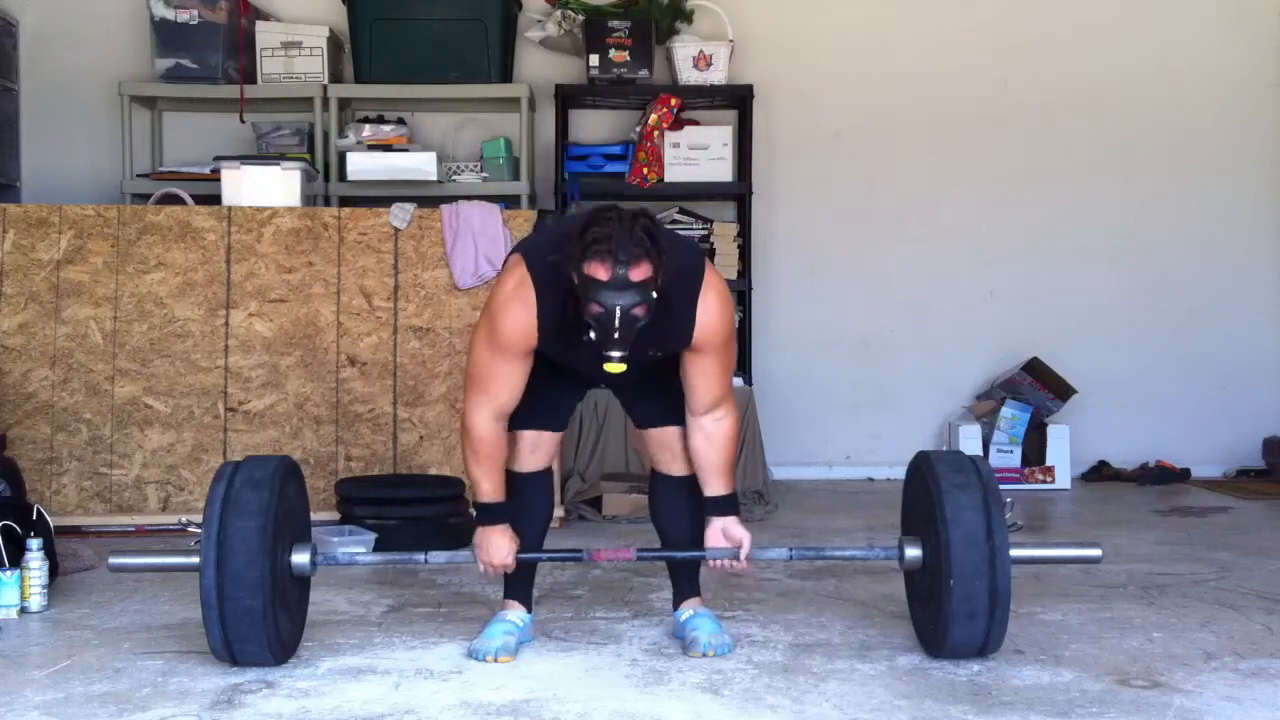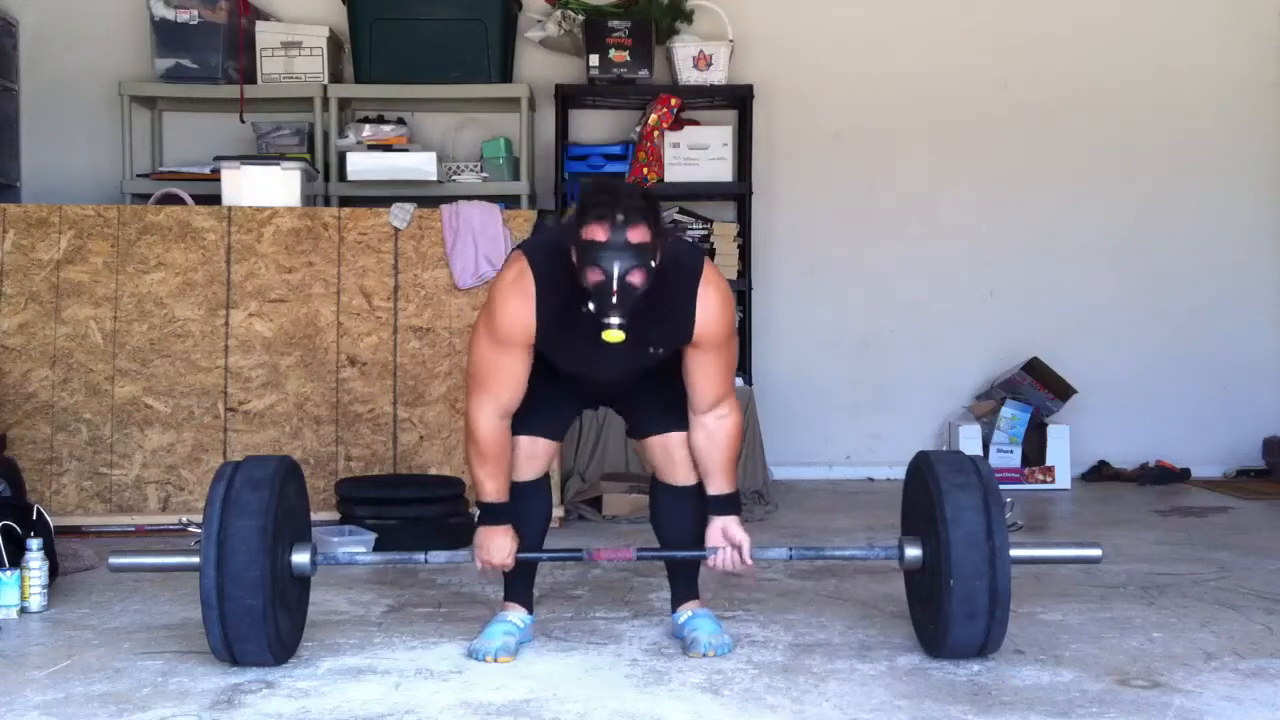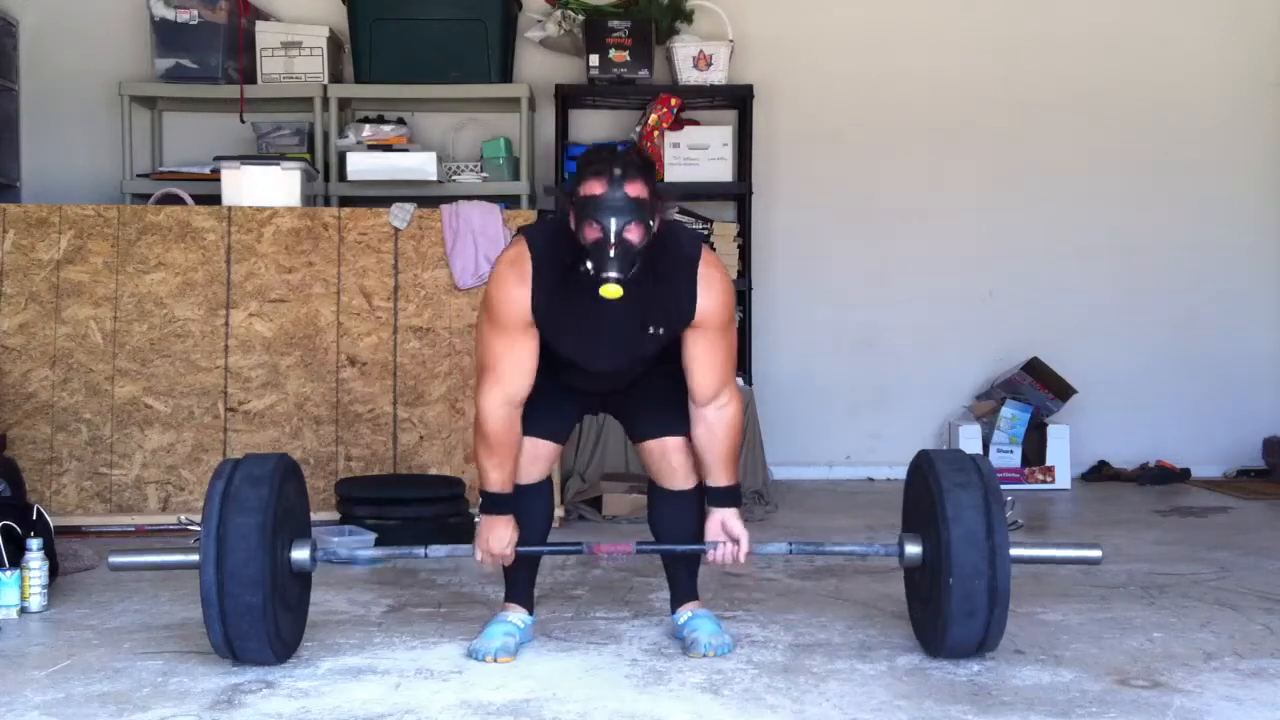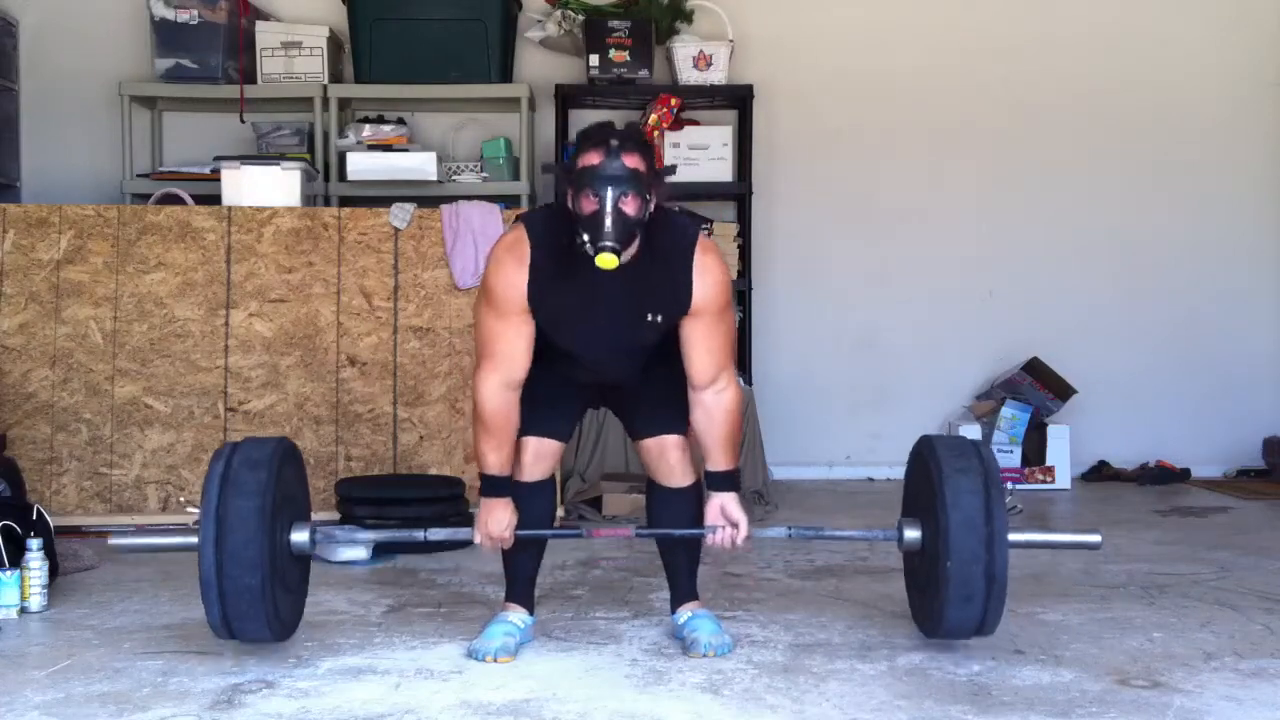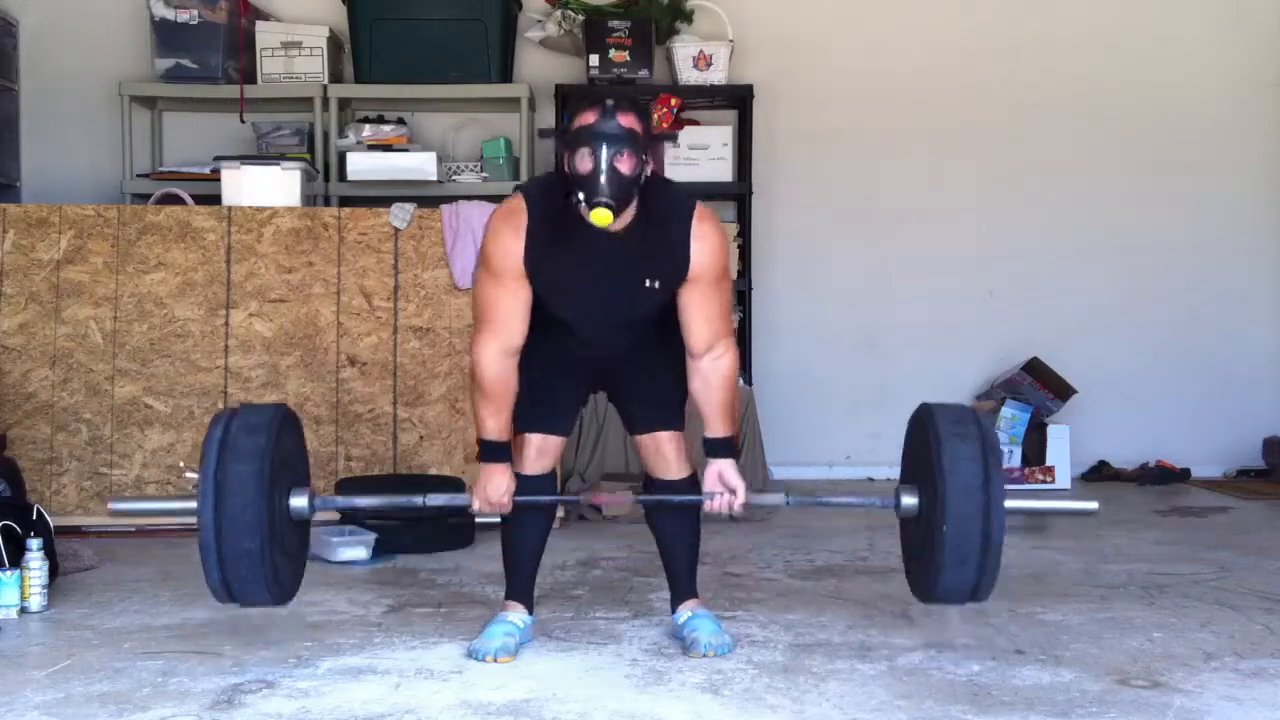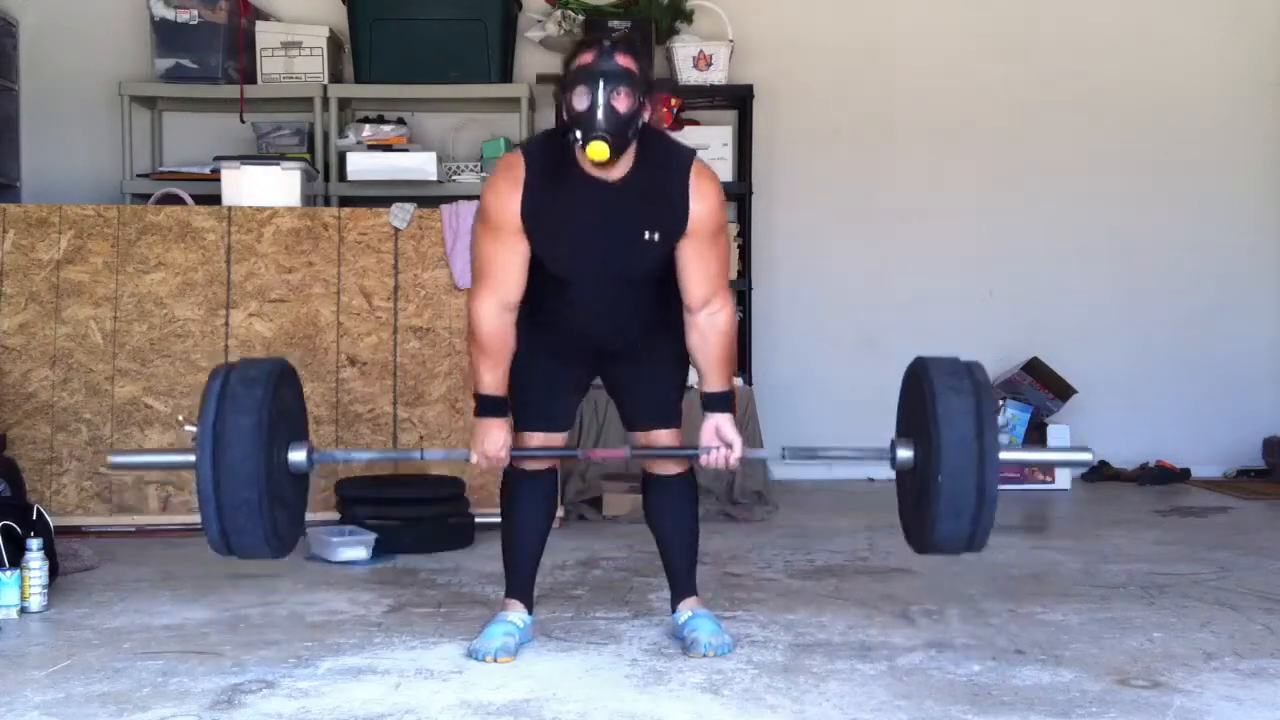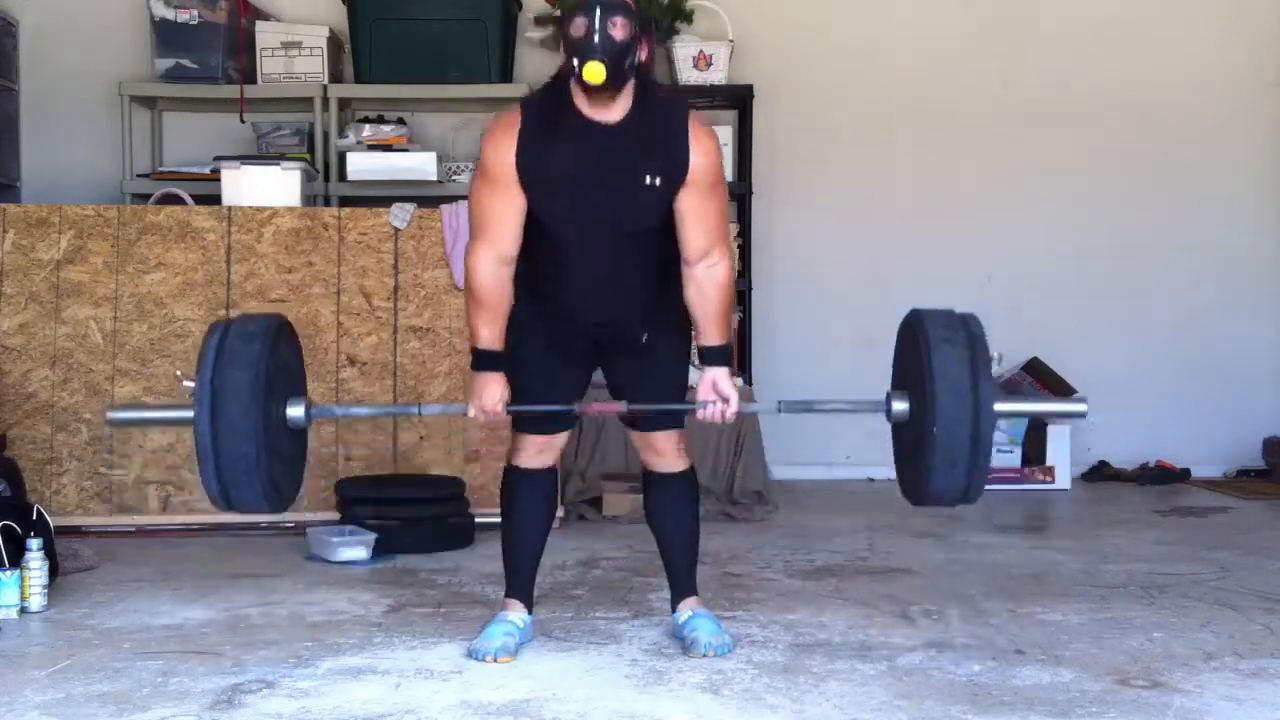
dt=0.1s
person 1, frame 1
left shoulder: (703, 295)
right shoulder: (524, 291)
left elbow: (710, 411)
right elbow: (486, 413)
left wrist: (721, 509)
right wrist: (492, 518)
left knee: (675, 451)
right knee: (528, 450)
left ankle: (689, 605)
right ankle: (516, 609)
person 1, frame 2
left shoulder: (701, 292)
right shoulder: (523, 288)
left elbow: (713, 410)
right elbow: (490, 411)
left wrist: (723, 509)
right wrist: (493, 517)
right hip: (552, 369)
left knee: (678, 460)
right knee: (524, 457)
left ankle: (688, 606)
right ankle: (516, 609)
person 1, frame 3
left shoulder: (698, 273)
right shoulder: (523, 270)
left elbow: (714, 399)
right elbow: (501, 398)
left wrist: (723, 502)
right wrist: (496, 510)
left hip: (650, 371)
right hip: (554, 371)
left knee: (675, 462)
right knee: (527, 461)
left ankle: (688, 606)
right ankle: (516, 610)
person 1, frame 4
left shoulder: (695, 258)
right shoulder: (521, 255)
left elbow: (712, 384)
right elbow: (499, 381)
left wrist: (723, 487)
right wrist: (494, 490)
left hip: (650, 366)
right hip: (552, 365)
left knee: (673, 459)
right knee: (529, 460)
left ankle: (688, 606)
right ankle: (516, 610)
person 1, frame 5
left shoulder: (692, 229)
right shoulder: (519, 224)
left elbow: (710, 351)
right elbow: (497, 350)
left wrist: (722, 454)
right wrist: (493, 458)
left hip: (648, 346)
right hip: (553, 346)
left knee: (669, 456)
right knee: (532, 458)
left ankle: (687, 606)
right ankle: (516, 609)
person 1, frame 6
left shoulder: (690, 183)
right shoulder: (518, 180)
left elbow: (708, 305)
right elbow: (495, 304)
left wrist: (718, 408)
right wrist: (490, 411)
left hip: (647, 333)
right hip: (549, 330)
left knee: (664, 450)
right knee: (532, 449)
left ankle: (688, 604)
right ankle: (516, 607)
person 1, frame 7
left shoulder: (685, 136)
right shoulder: (517, 134)
left elbow: (707, 257)
right elbow: (492, 258)
left wrist: (716, 361)
right wrist: (488, 367)
left hip: (648, 315)
right hip: (546, 317)
left knee: (664, 445)
right knee: (533, 447)
left ankle: (688, 604)
right ankle: (516, 607)
